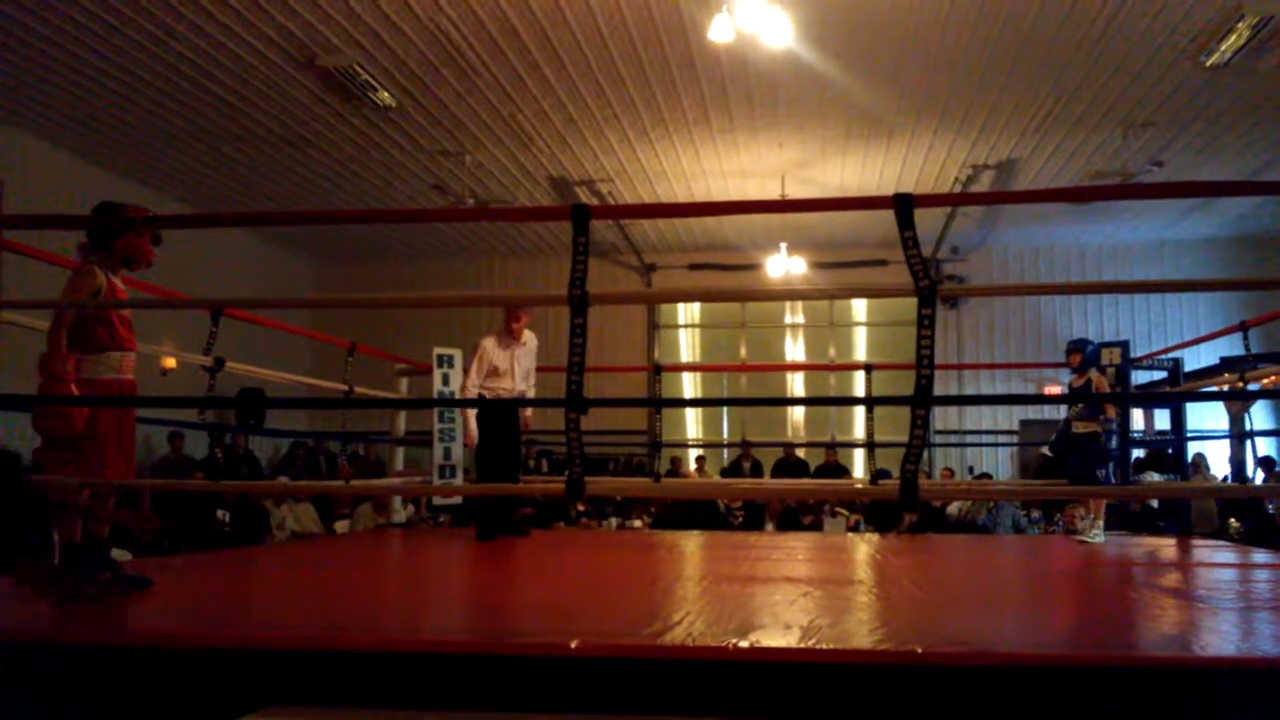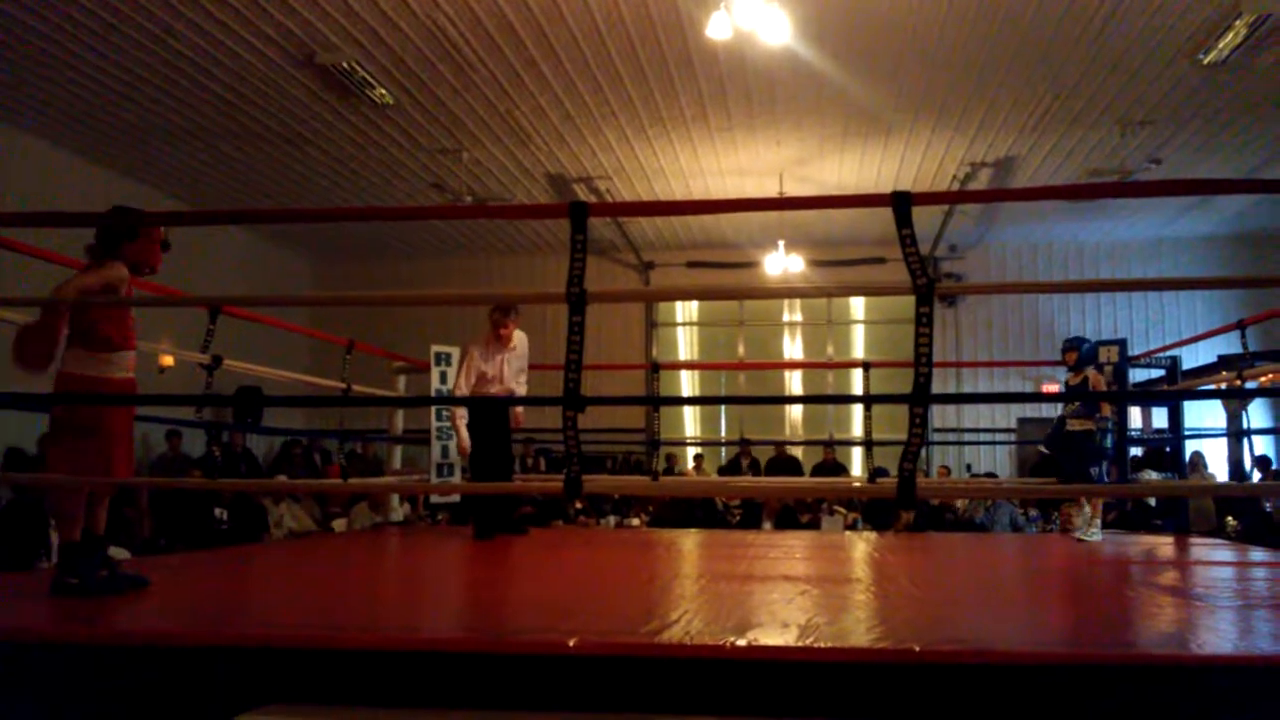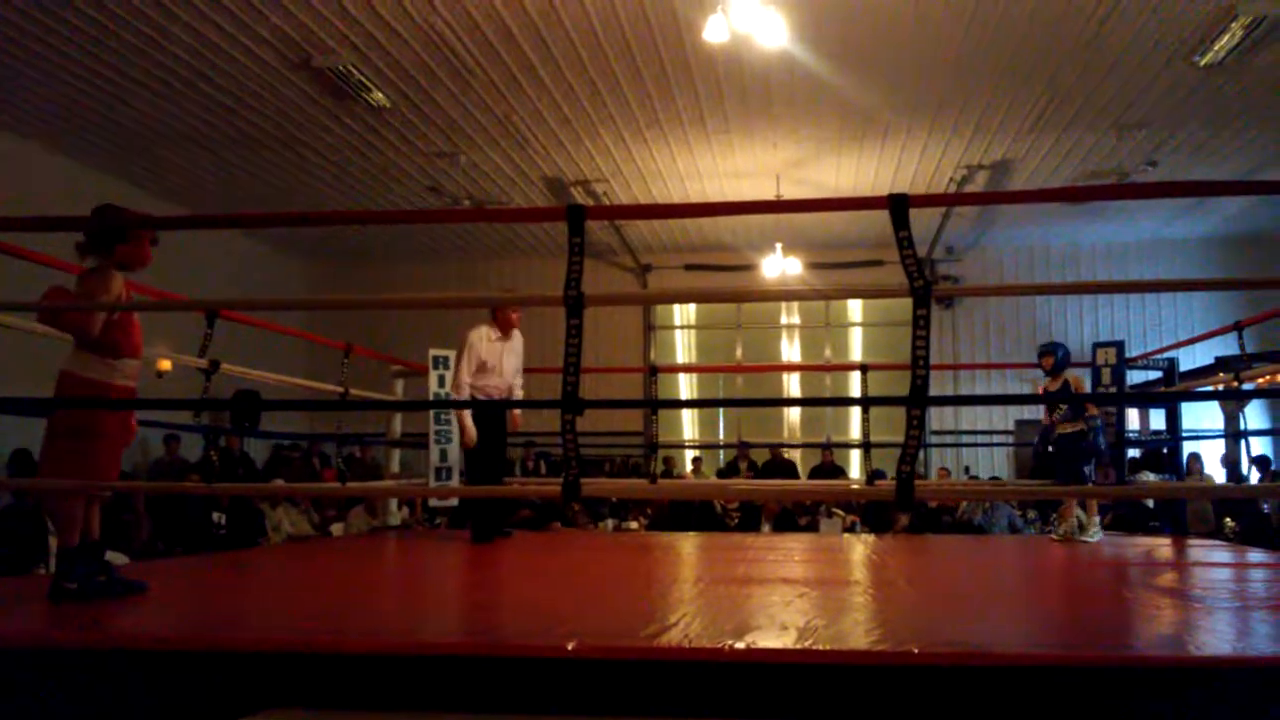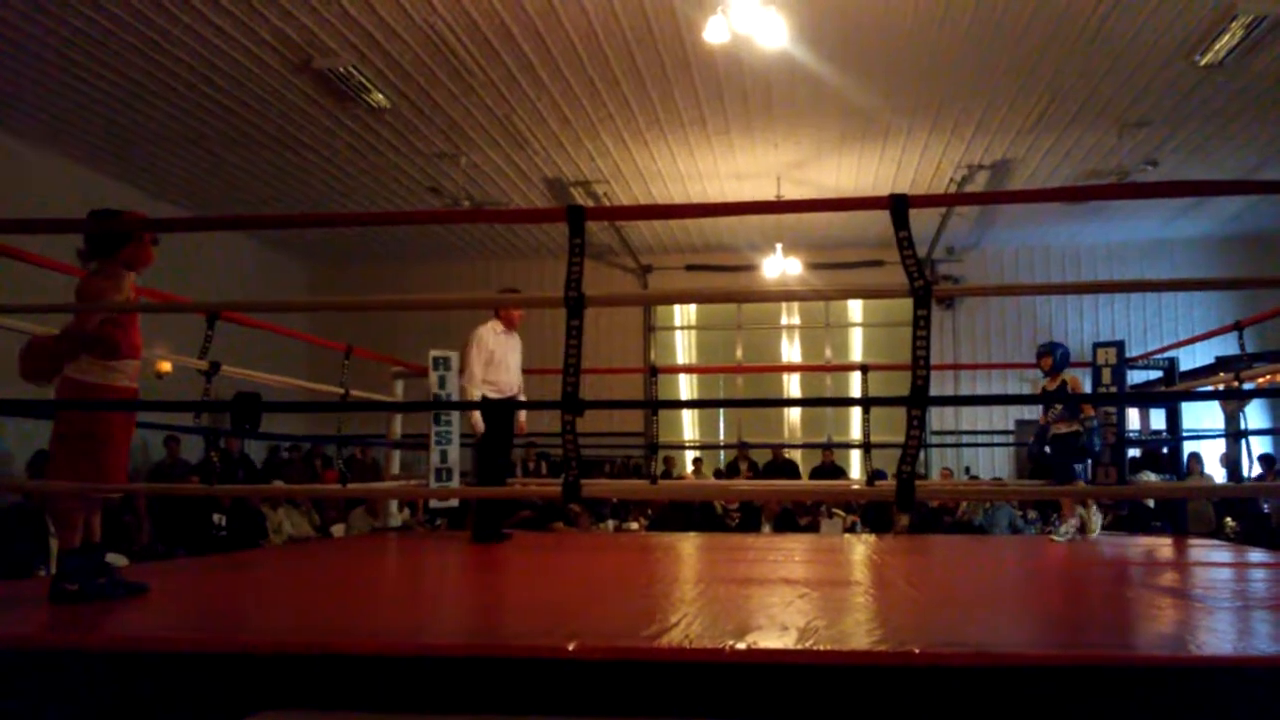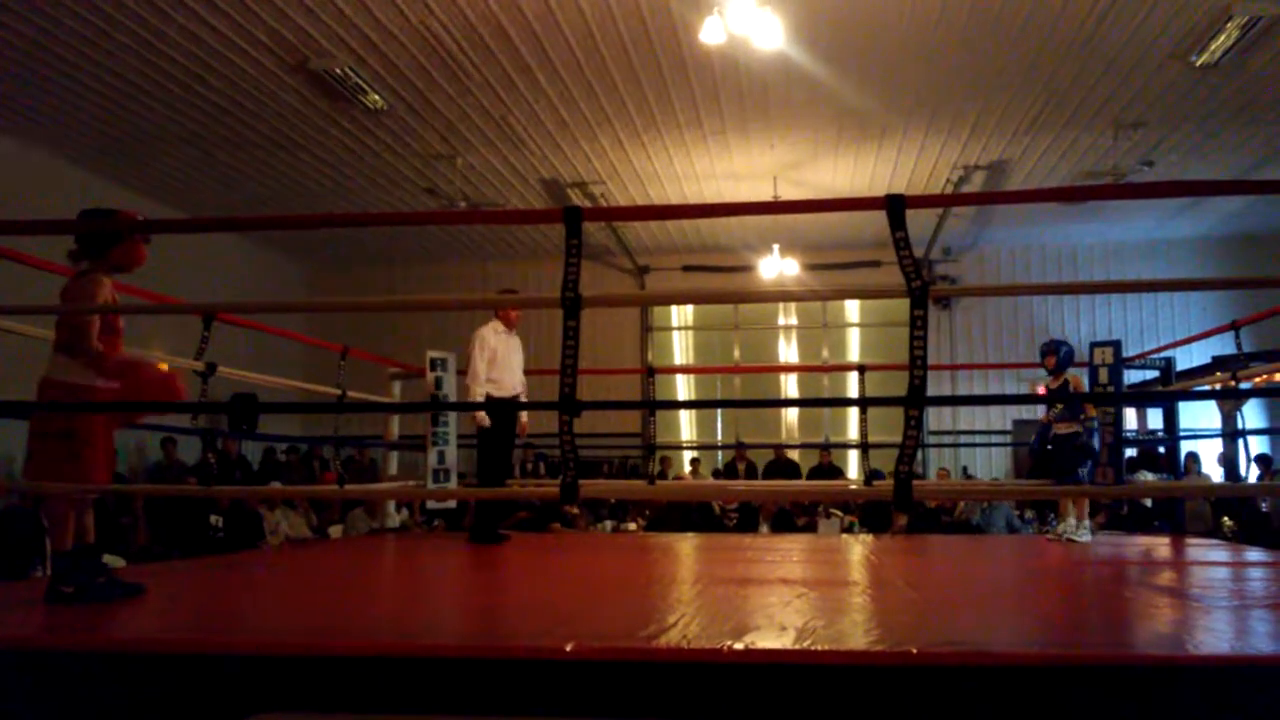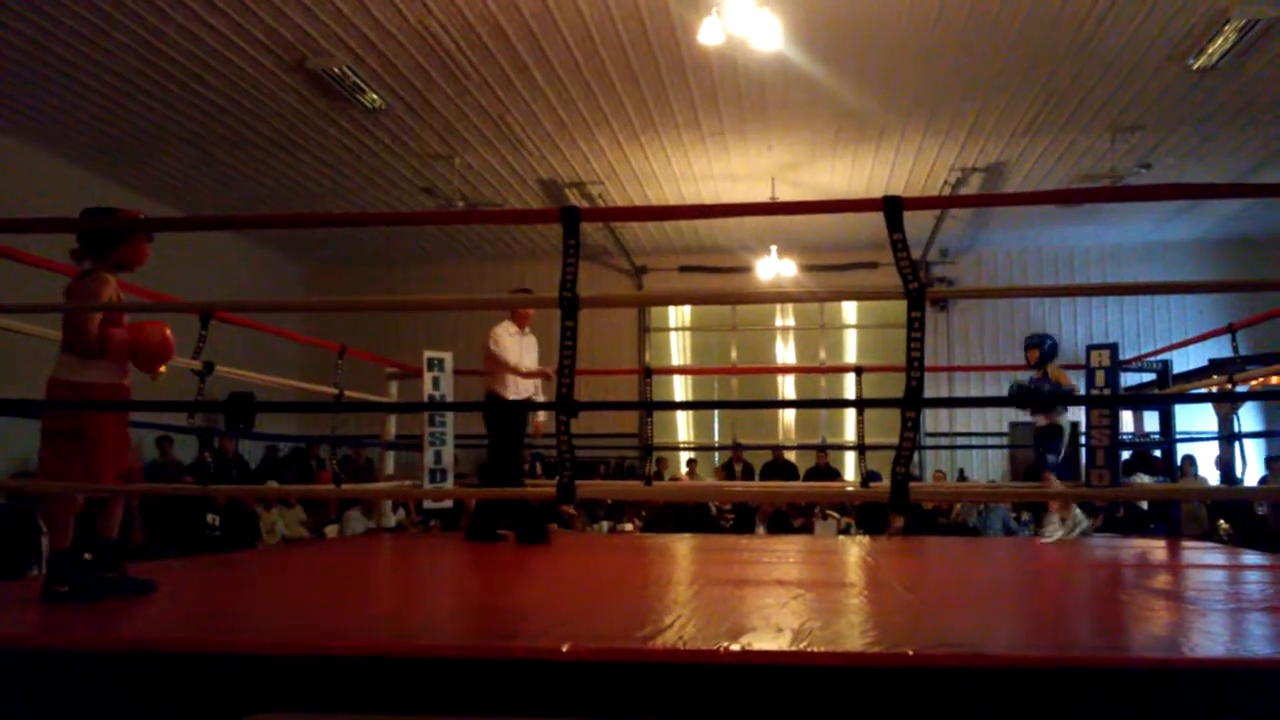
dt=0.5s
person 1, frame 1
left shoulder: (113, 279)
right shoulder: (92, 274)
right elbow: (60, 324)
right wrist: (59, 382)
left hip: (116, 389)
right hip: (89, 387)
left knee: (109, 478)
right knee: (80, 476)
left ankle: (98, 563)
right ankle: (72, 567)
person 1, frame 2
left shoulder: (118, 277)
right shoulder: (114, 271)
right elbow: (66, 291)
right wrist: (52, 331)
left hip: (110, 387)
right hip: (90, 386)
left knee: (100, 475)
right knee: (80, 474)
left ankle: (94, 562)
right ankle: (70, 567)
person 1, frame 3
left shoulder: (108, 278)
right shoulder: (109, 277)
left elbow: (88, 327)
right elbow: (89, 329)
right wrist: (60, 314)
left hip: (105, 392)
right hip: (92, 390)
left knee: (91, 480)
right knee: (77, 479)
left ankle: (91, 567)
right ankle: (68, 572)
person 1, frame 4
left shoulder: (102, 280)
right shoulder: (116, 279)
left elbow: (84, 333)
right elbow: (85, 330)
right wrist: (61, 350)
left hip: (107, 393)
right hip: (97, 392)
left knee: (93, 482)
right knee: (82, 482)
left ankle: (93, 569)
right ankle: (69, 574)
person 1, frame 5
left shoulder: (95, 284)
right shoulder: (94, 283)
right elbow: (86, 346)
left wrist: (132, 380)
right wrist: (135, 375)
left hip: (85, 394)
right hip: (75, 393)
left knee: (82, 485)
right knee: (70, 485)
left ankle: (89, 570)
right ankle: (65, 577)
person 1, frame 6
left shoulder: (100, 281)
right shoulder: (100, 281)
left elbow: (95, 336)
right elbow: (84, 339)
left wrist: (131, 344)
right wrist: (129, 341)
left hip: (101, 395)
right hip: (84, 394)
left knee: (121, 478)
right knee: (74, 483)
left ankle: (104, 567)
right ankle: (60, 576)
person 2, frame 1
left shoulder: (531, 341)
right shoulder: (489, 344)
right elbow: (471, 384)
left wrist: (527, 409)
right wrist: (470, 425)
left hip: (511, 407)
right hip: (487, 407)
left knee: (512, 464)
right knee: (488, 466)
left ankle: (506, 519)
right ankle: (486, 523)
person 2, frame 2
left shoulder: (522, 341)
right shoulder: (477, 351)
right elbow: (460, 392)
left wrist: (518, 406)
right wrist: (462, 434)
left hip: (501, 407)
right hip: (477, 409)
left knee: (505, 462)
right knee: (482, 466)
left ankle: (505, 518)
right ankle: (483, 523)
person 2, frame 3
left shoulder: (517, 338)
right shoulder: (477, 337)
right elbow: (462, 382)
left wrist: (515, 408)
right wrist: (466, 424)
left hip: (498, 407)
right hip: (476, 407)
left knee: (498, 466)
right knee: (478, 468)
left ankle: (495, 523)
right ankle: (480, 527)
person 2, frame 4
left shoulder: (515, 339)
right shoulder: (483, 334)
right elbow: (472, 378)
left wrist: (521, 414)
right wrist: (475, 416)
left hip: (507, 406)
right hip: (488, 406)
left knee: (501, 467)
right knee: (488, 468)
left ankle: (494, 525)
right ankle: (484, 528)
person 2, frame 5
left shoulder: (515, 339)
right shoulder: (484, 335)
right elbow: (476, 376)
left wrist: (523, 414)
right wrist: (480, 413)
left hip: (510, 406)
right hip: (492, 405)
left knee: (501, 467)
right knee: (491, 467)
left ankle: (489, 526)
right ankle: (483, 528)
person 2, frame 6
left shoulder: (531, 339)
right shoulder: (499, 334)
left elbow: (534, 378)
right elbow: (512, 365)
left wrist: (538, 413)
right wrist: (538, 370)
left hip: (519, 407)
right hip: (501, 405)
left knee: (499, 468)
right knee: (509, 468)
left ankle: (482, 526)
right ankle: (529, 527)
person 3, frame 1
left shoulder: (1098, 380)
right shoulder: (1072, 383)
left elbow: (1109, 409)
left wrist: (1107, 435)
right wrist: (1060, 437)
left hip: (1094, 436)
right hip: (1076, 436)
left knee: (1098, 480)
right knee: (1079, 479)
left ankle: (1098, 527)
right ankle: (1090, 521)
person 3, frame 2
left shoulder: (1095, 378)
right shoulder: (1068, 381)
left elbow: (1105, 408)
left wrist: (1102, 433)
right wrist: (1057, 434)
left hip: (1089, 433)
right hip: (1069, 434)
left knee: (1093, 478)
right knee: (1068, 476)
left ankle: (1095, 525)
right ankle: (1087, 510)
person 3, frame 3
left shoulder: (1074, 380)
right shoulder: (1046, 388)
left elbow: (1091, 408)
left wrist: (1094, 434)
right wrist: (1042, 441)
left hip: (1078, 435)
right hip: (1060, 438)
left knee: (1083, 478)
right knee: (1065, 481)
left ankle: (1093, 525)
right ankle: (1069, 525)
person 3, frame 4
left shoulder: (1071, 381)
right shoulder: (1044, 388)
left elbow: (1087, 409)
left wrist: (1091, 434)
right wrist: (1038, 441)
left hip: (1074, 435)
right hip: (1055, 438)
left knee: (1075, 478)
right knee: (1062, 481)
left ankle: (1092, 513)
right ankle: (1069, 524)
person 3, frame 5
left shoulder: (1074, 381)
right shoulder: (1048, 386)
left elbow: (1089, 410)
left wrist: (1089, 435)
right wrist: (1040, 439)
left hip: (1075, 435)
right hip: (1057, 437)
left knee: (1079, 481)
right knee: (1061, 481)
left ankle: (1083, 526)
right ankle: (1067, 524)
person 3, frame 6
left shoulder: (1054, 371)
right shoulder: (1036, 376)
left elbow: (1072, 390)
right elbow: (1032, 400)
left wrist: (1048, 388)
right wrist: (1022, 394)
left hip: (1056, 427)
right hip: (1042, 429)
left knee: (1048, 472)
right knee: (1051, 474)
left ankle: (1054, 522)
right ankle: (1075, 517)
